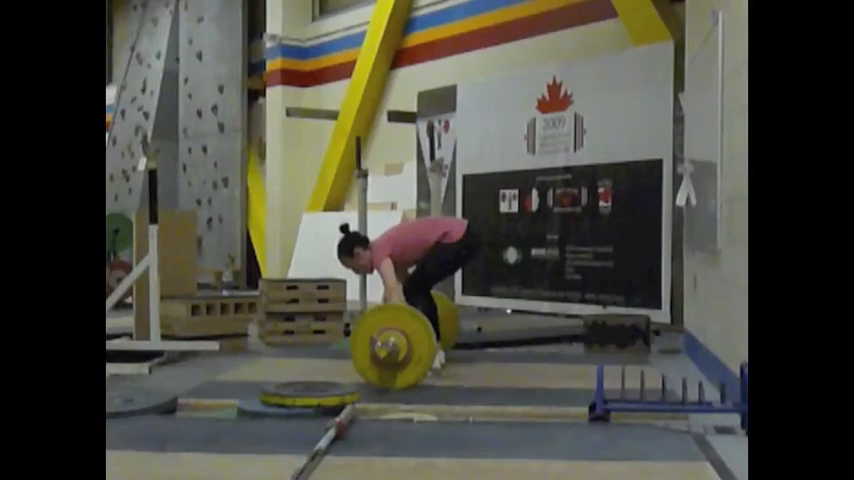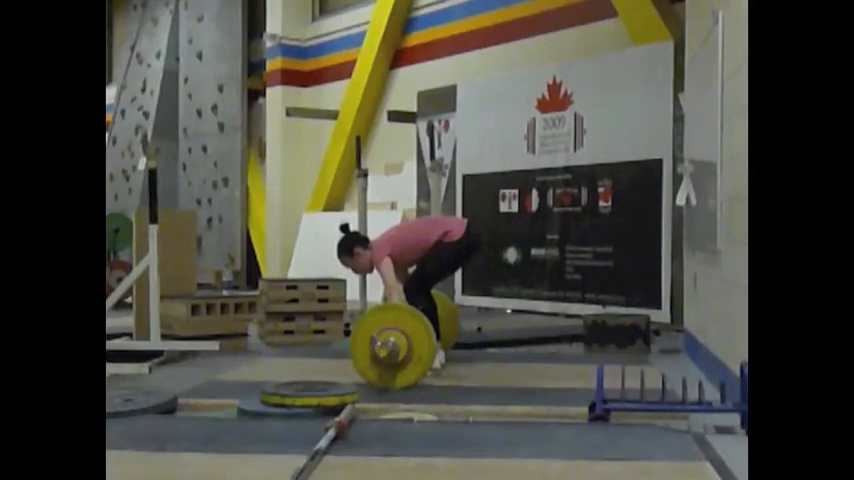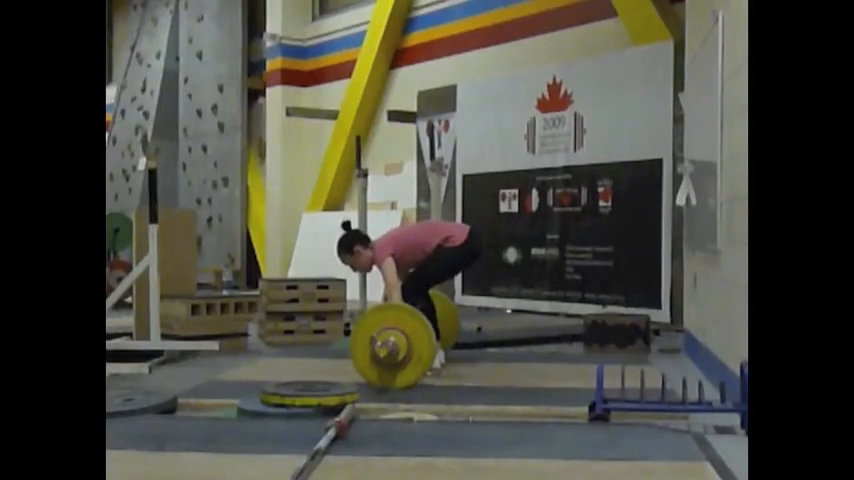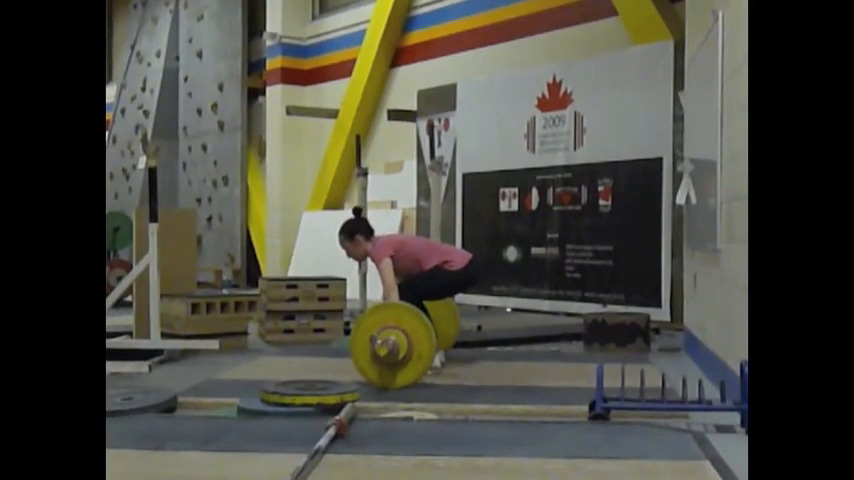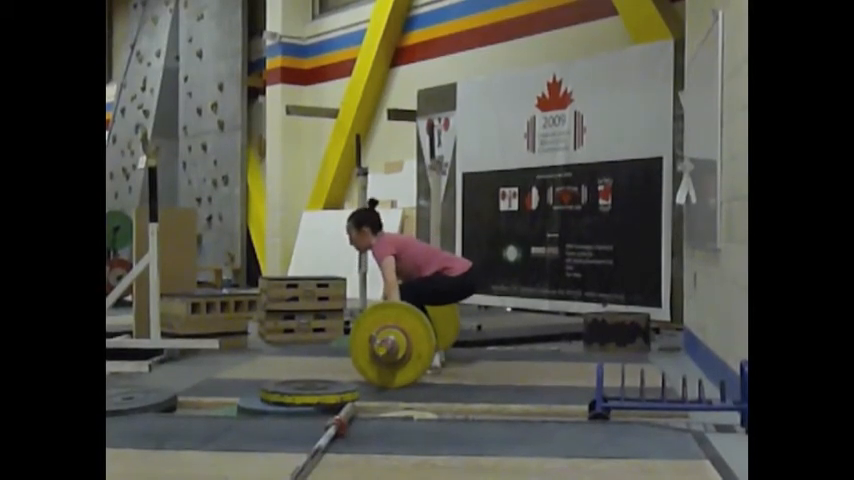
dt=0.5s
person 1, frame 1
left shoulder: (378, 252)
right shoulder: (388, 250)
left elbow: (393, 291)
right elbow: (402, 284)
left hip: (456, 239)
right hip: (462, 236)
left knee: (414, 290)
right knee: (418, 289)
person 1, frame 2
left shoulder: (378, 251)
right shoulder: (388, 250)
left elbow: (392, 291)
right elbow: (401, 285)
left hip: (456, 238)
right hip: (462, 235)
left knee: (415, 289)
right knee: (418, 289)
person 1, frame 3
left shoulder: (380, 250)
right shoulder: (388, 247)
left elbow: (393, 290)
right elbow: (399, 285)
left hip: (459, 243)
right hip: (464, 239)
left knee: (412, 290)
right knee: (416, 290)
person 1, frame 4
left shoulder: (379, 248)
right shoulder: (387, 244)
left elbow: (391, 291)
right elbow: (400, 283)
left hip: (458, 269)
right hip: (461, 266)
left knee: (405, 294)
right knee: (409, 294)
person 1, frame 5
left shoulder: (381, 246)
right shoulder: (390, 241)
left elbow: (392, 286)
left hip: (458, 278)
right hip: (462, 274)
right knee: (409, 296)
